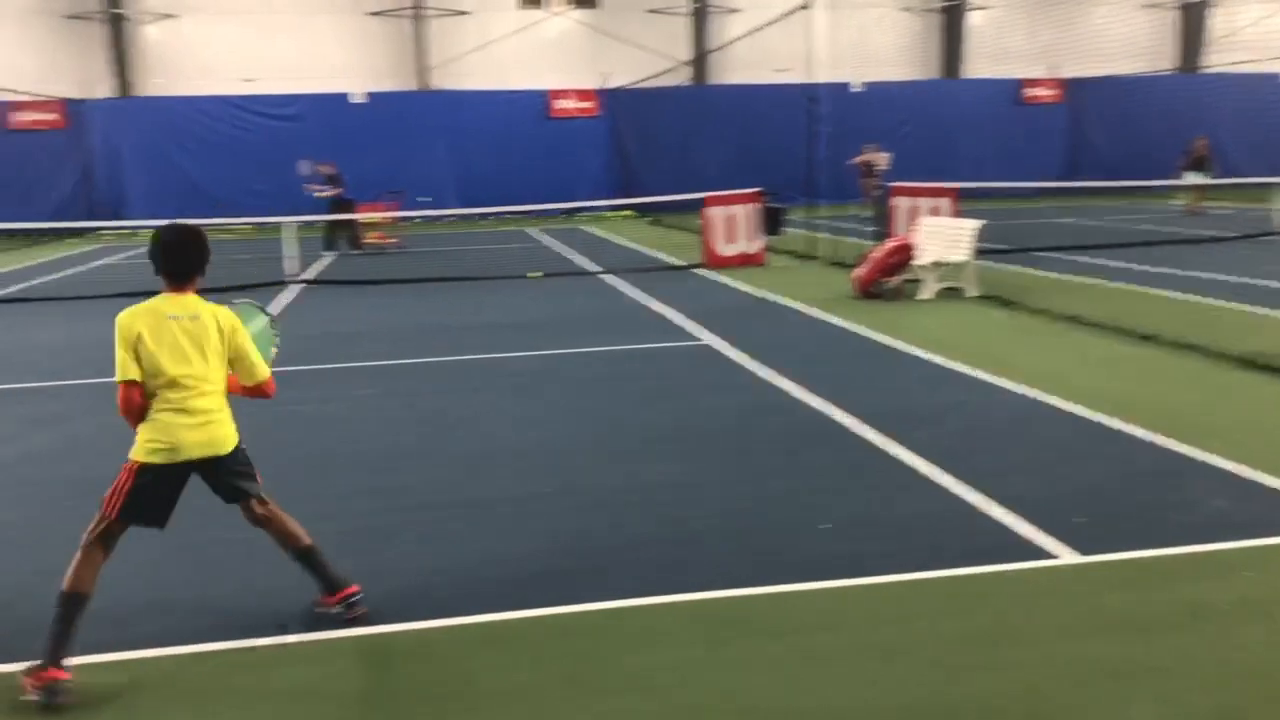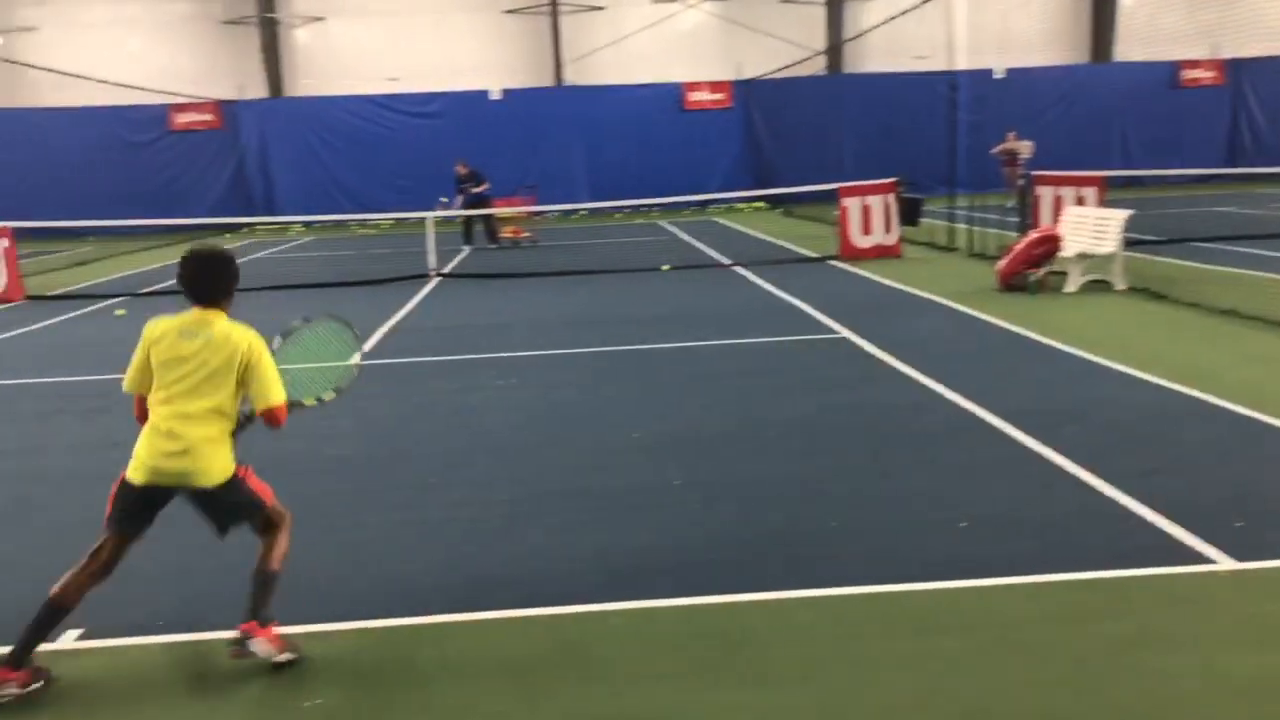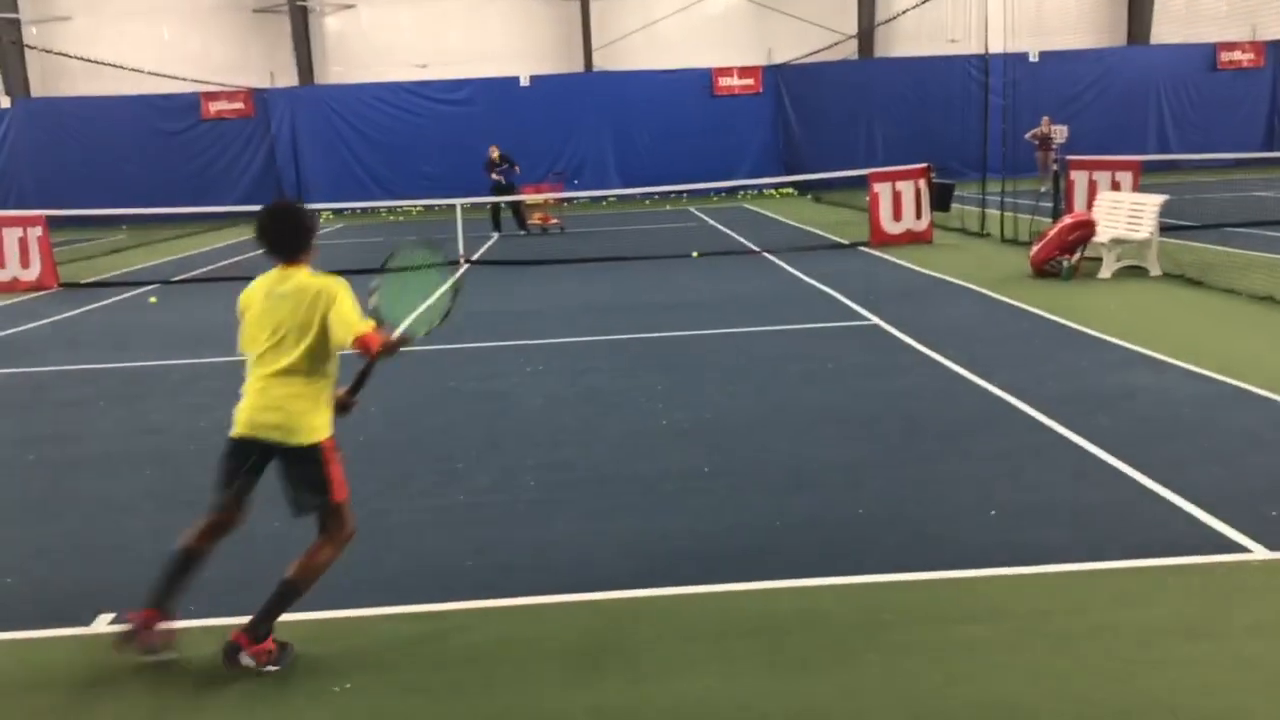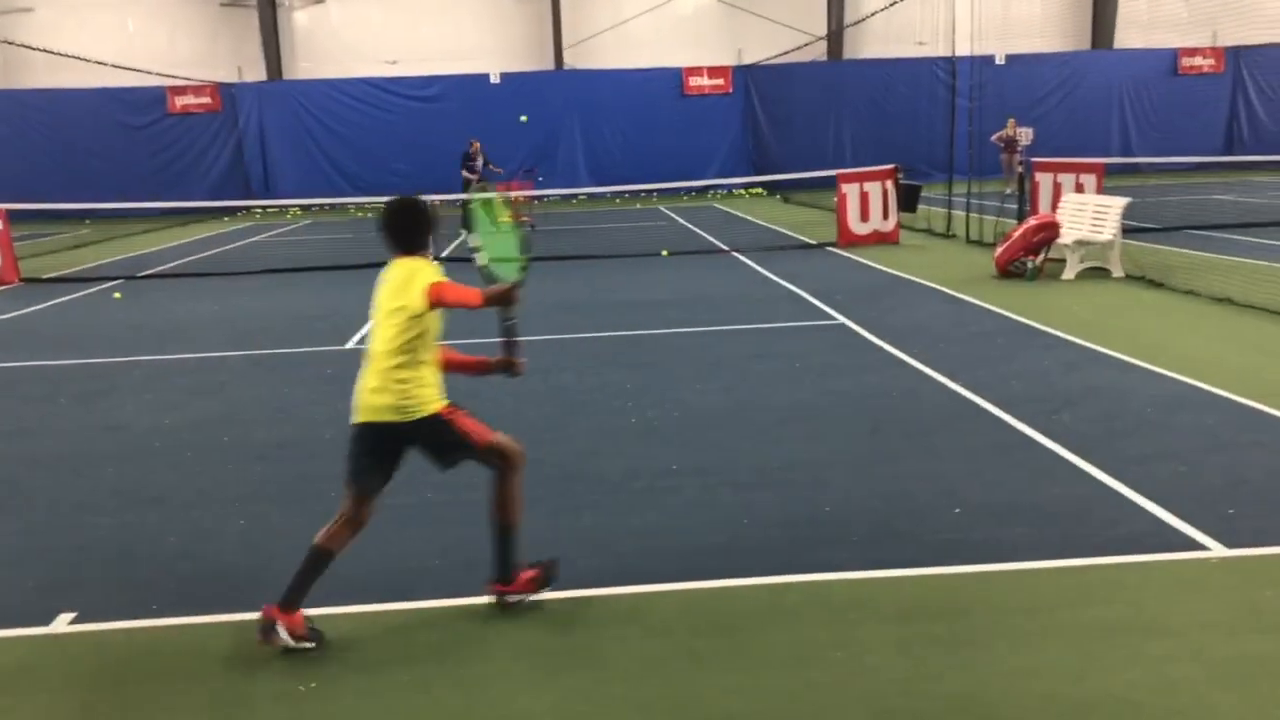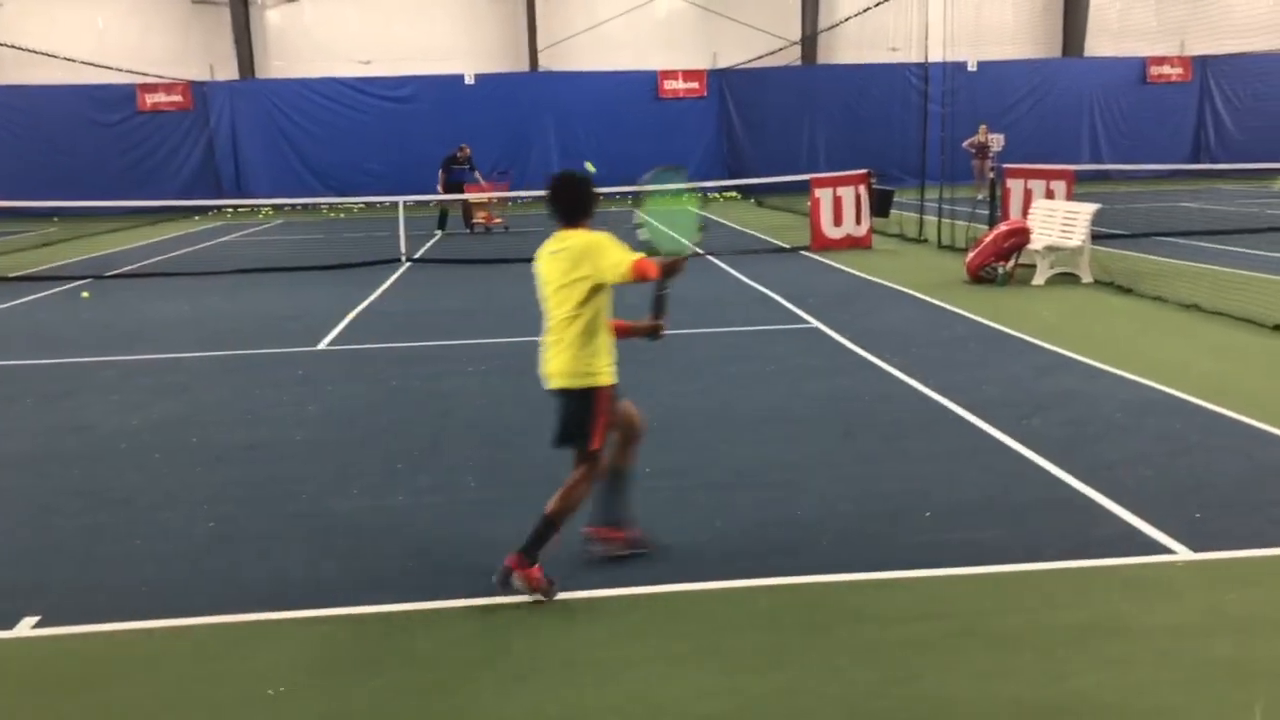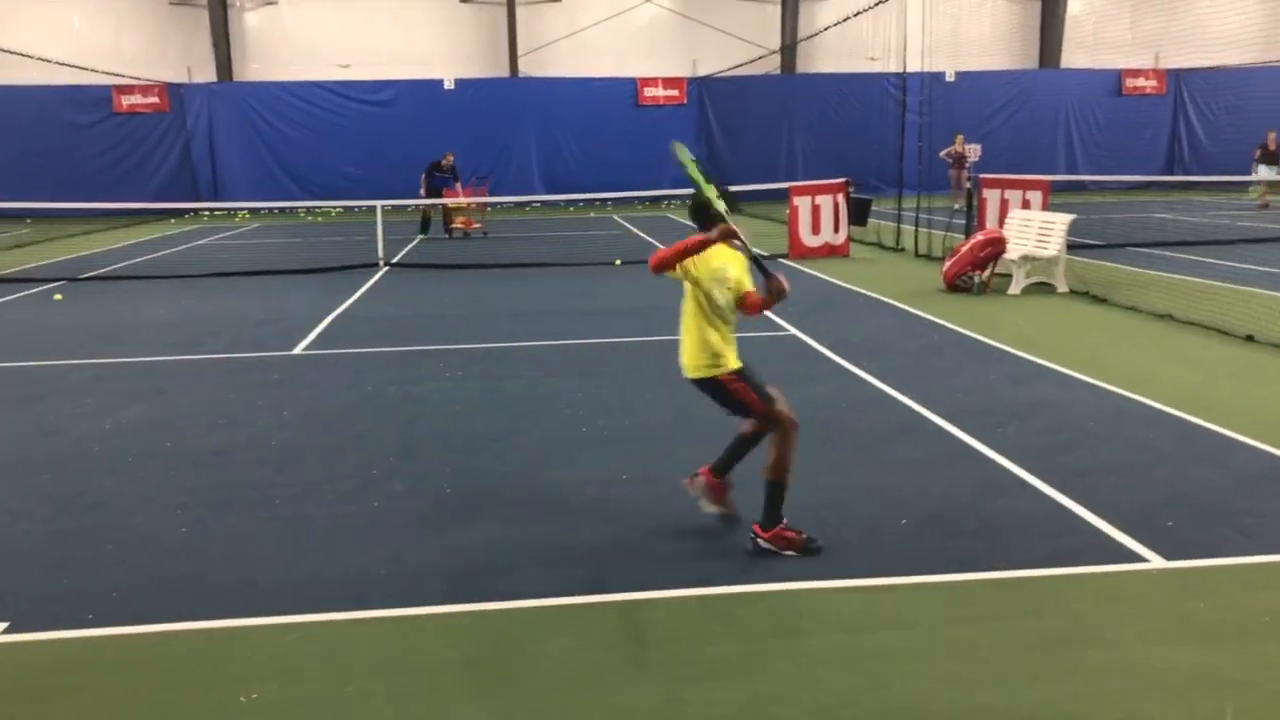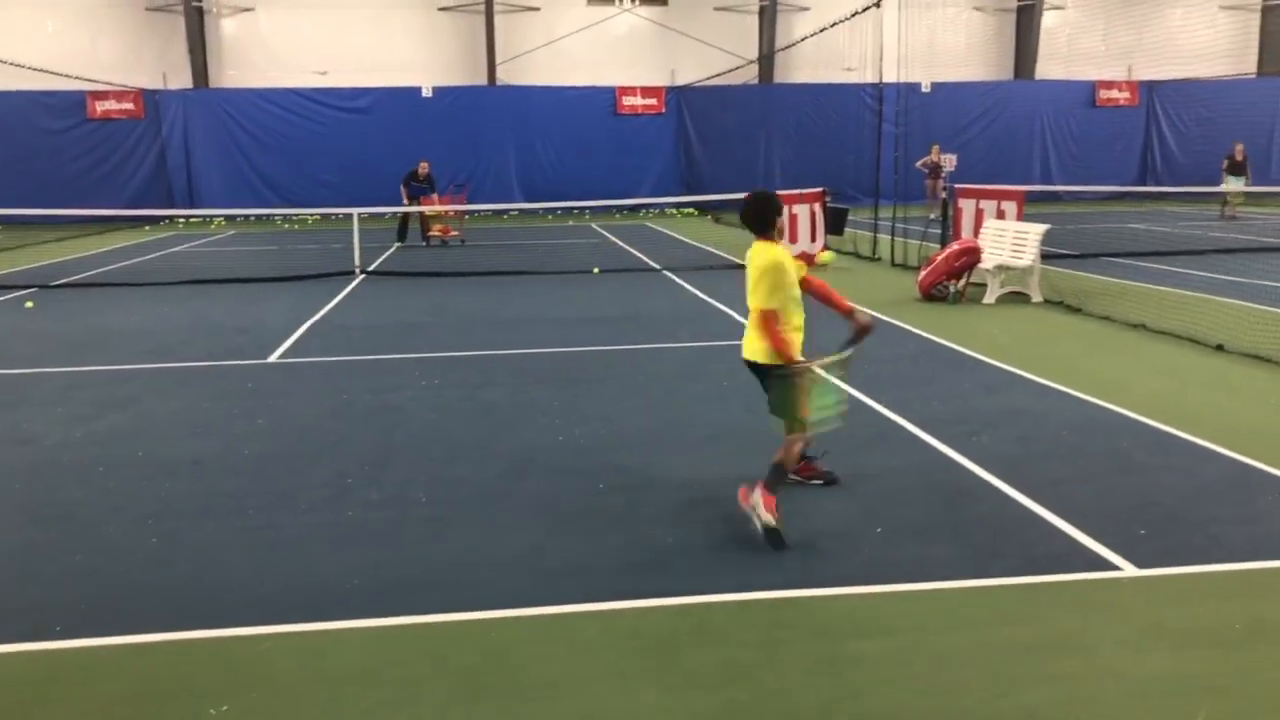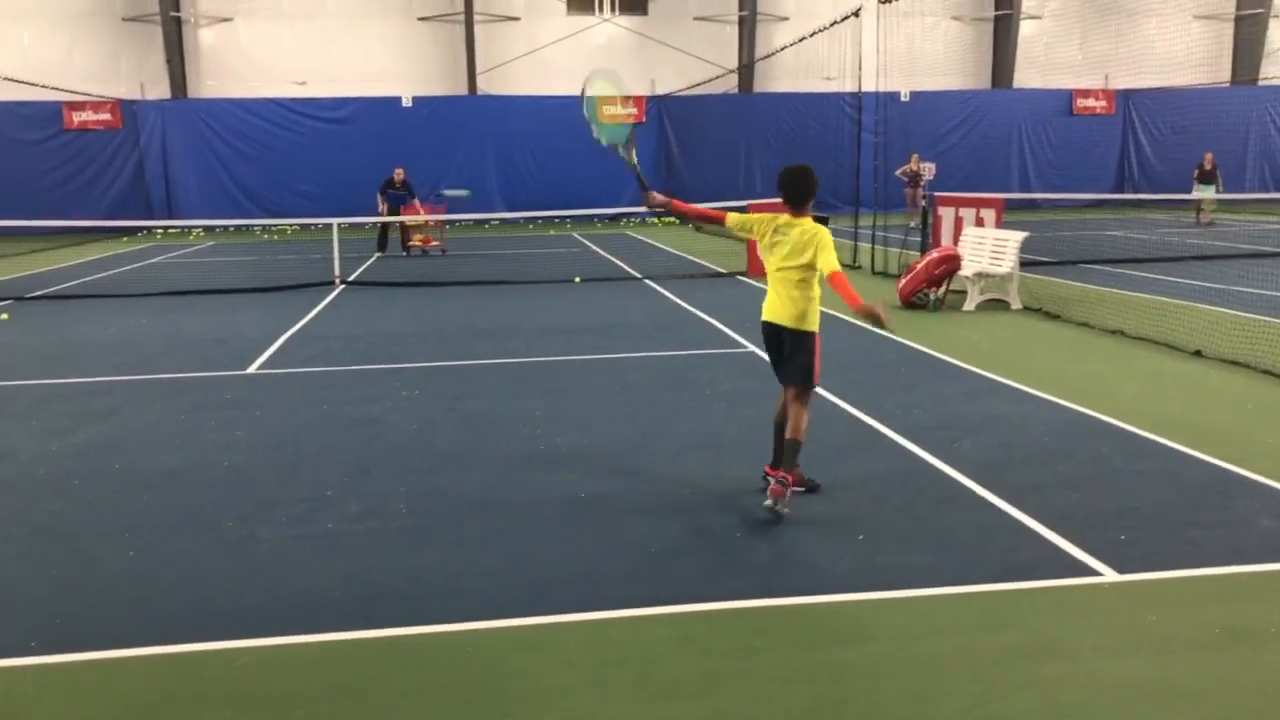
dt=0.3s
person 1, frame 1
left shoulder: (131, 320)
right shoulder: (222, 318)
left elbow: (129, 401)
right elbow: (261, 387)
left hip: (163, 446)
right hip: (219, 439)
left knee: (97, 542)
right knee: (263, 510)
left ankle: (51, 669)
right ankle: (339, 590)
person 1, frame 2
left shoulder: (157, 332)
right shoulder: (247, 342)
left elbow: (141, 408)
right elbow: (275, 414)
right wrist: (285, 403)
left hip: (151, 462)
right hip: (209, 466)
left knee: (102, 558)
right knee: (276, 525)
right ankle: (257, 632)
person 1, frame 3
left shoulder: (251, 294)
right shoulder: (329, 288)
right elbow: (368, 344)
right wrist: (390, 341)
left hip: (251, 421)
right hip: (303, 427)
left knee: (220, 518)
right knee: (338, 530)
left ankle: (150, 616)
right ankle: (255, 638)
person 1, frame 4
left shoulder: (393, 278)
right shoulder: (422, 275)
right elbow: (442, 293)
left wrist: (491, 363)
right wrist: (492, 295)
left hip: (371, 408)
right hip: (415, 407)
left knee: (354, 512)
right knee: (510, 459)
left ankle: (283, 610)
right ankle: (508, 580)
person 1, frame 5
left shoulder: (545, 254)
right shoulder: (597, 244)
right elbow: (642, 270)
left wrist: (636, 328)
right wrist: (667, 267)
left hip: (561, 367)
right hip: (586, 372)
left knee: (630, 424)
right knee: (588, 467)
left ankle: (611, 526)
right ankle: (522, 563)
person 1, frame 6
left shoulder: (734, 257)
right shoulder: (696, 254)
left elbow: (753, 305)
right elbow: (656, 263)
left wrist: (775, 292)
right wrist: (703, 240)
left hip: (725, 359)
right hip: (712, 364)
left knee: (769, 412)
right knee: (785, 423)
left ankle: (711, 477)
right ankle: (769, 529)
person 1, frame 7
left shoulder: (769, 254)
right shoulder: (771, 261)
left elbow: (809, 284)
right elbow: (768, 320)
left wrist: (852, 313)
right wrist: (790, 362)
left hip: (768, 354)
right hip: (775, 357)
left knee: (799, 414)
right knee: (797, 429)
left ankle: (800, 464)
right ankle: (763, 493)
person 1, frame 8
left shoulder: (766, 225)
right shoulder: (819, 236)
left elbow: (712, 216)
right elbow: (834, 276)
left wrist: (666, 203)
right wrist: (860, 306)
left hip: (772, 319)
right hip: (802, 323)
left knee: (792, 392)
right knee: (800, 402)
left ankle: (779, 468)
right ankle: (781, 479)
